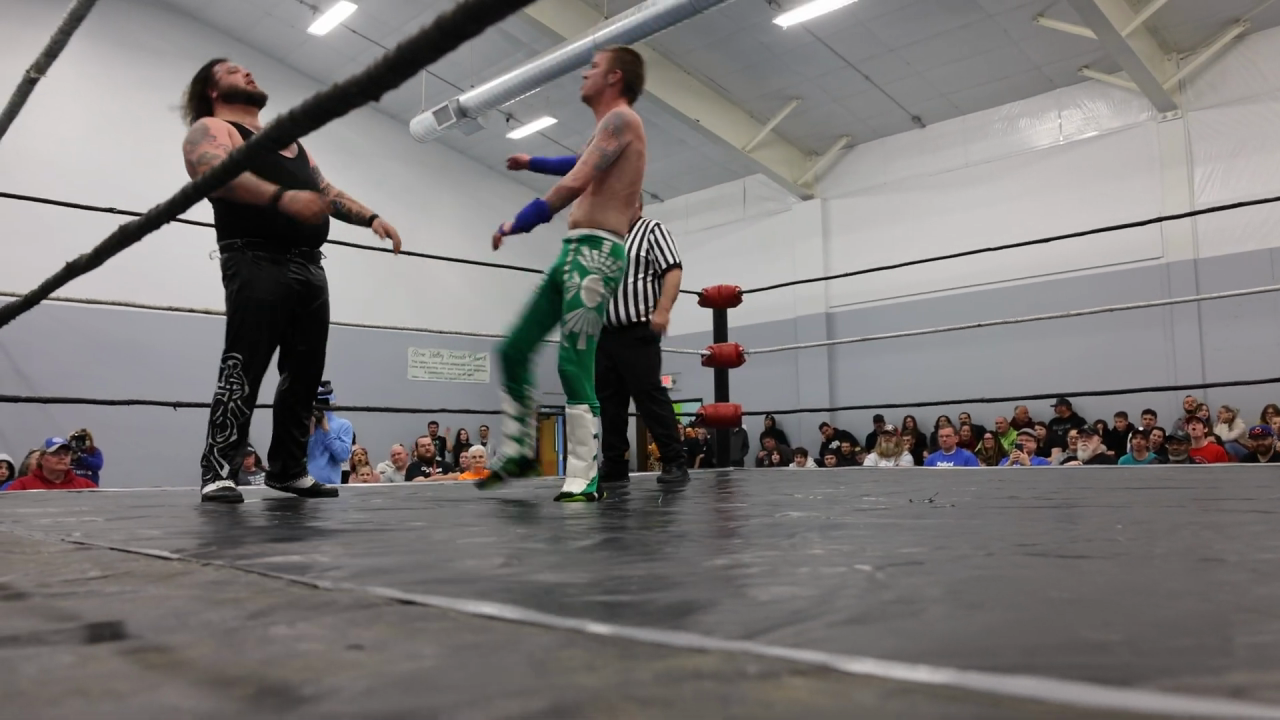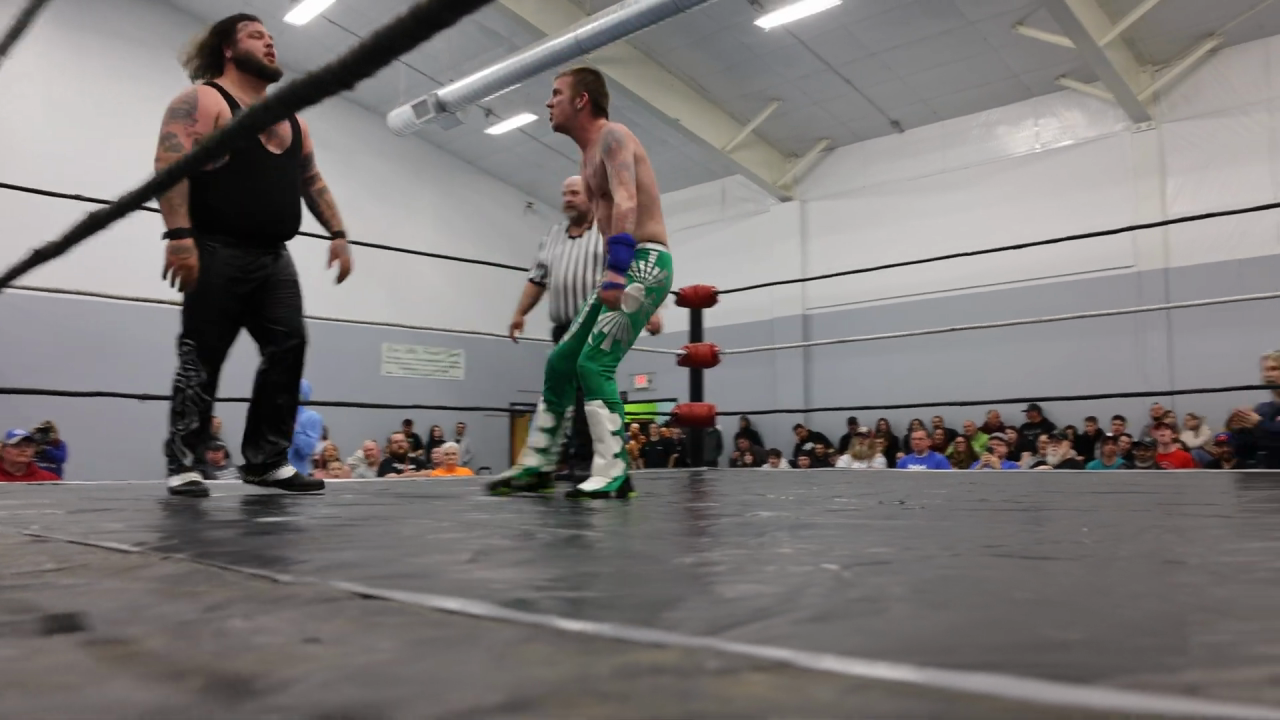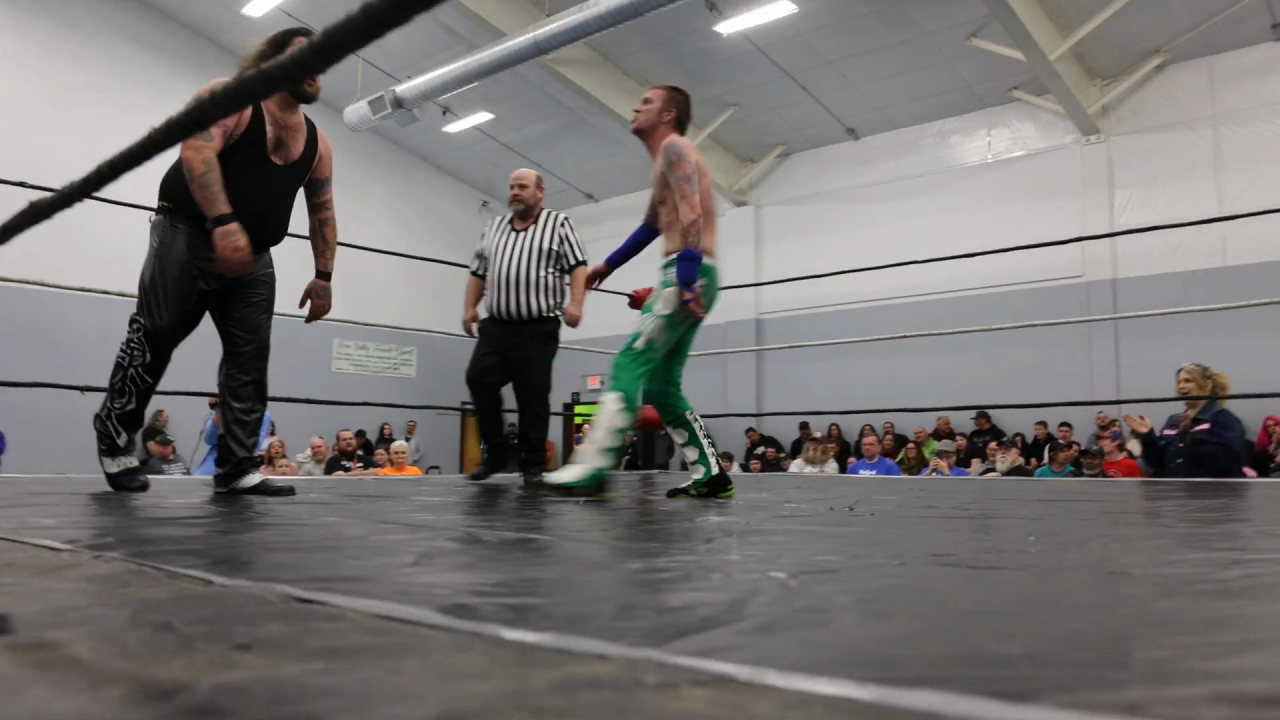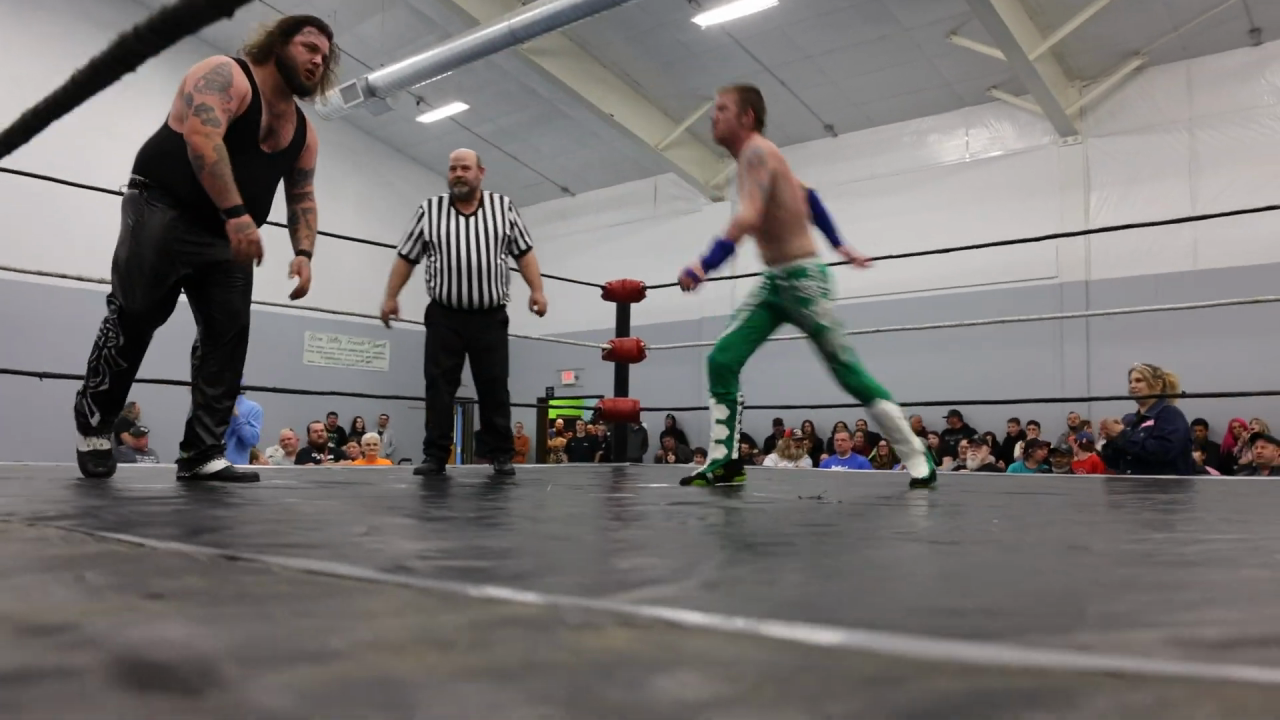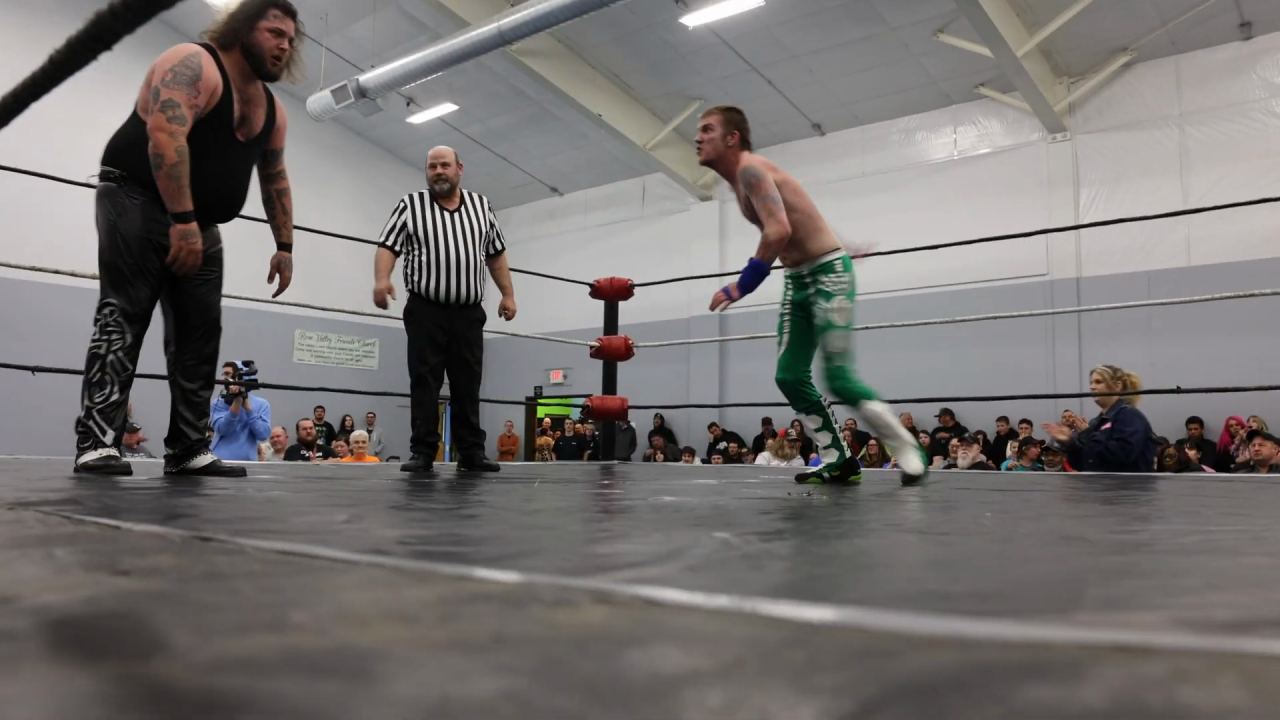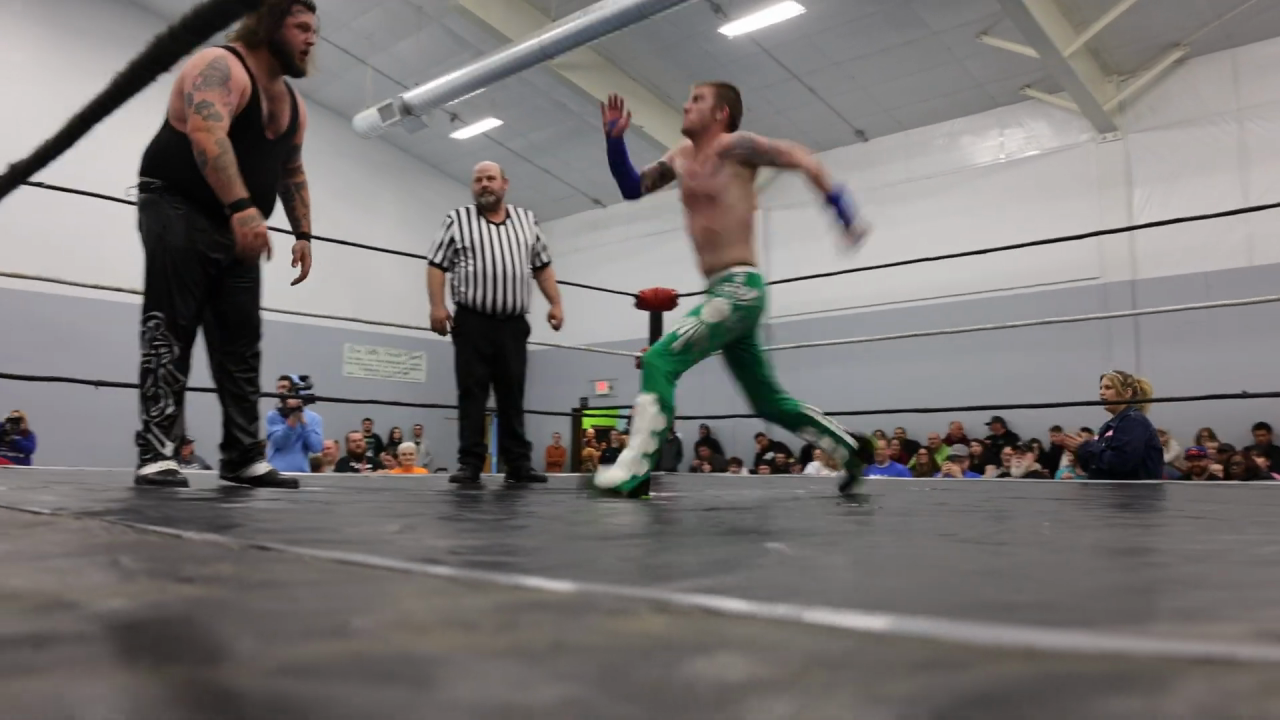
dt=0.4s
person 1, frame 1
left shoulder: (287, 138)
right shoulder: (211, 131)
left elbow: (326, 192)
right elbow: (219, 173)
left wrist: (371, 217)
right wrist: (281, 199)
left hip: (308, 265)
right hip: (258, 262)
left knee: (305, 372)
right knee: (244, 366)
left ankle: (288, 469)
right ankle: (217, 474)
person 1, frame 2
left shoulder: (290, 118)
right shoulder: (203, 103)
left elbow: (312, 181)
right elbow: (172, 165)
left wrist: (337, 234)
right wrist: (179, 235)
left hip: (273, 256)
right hip: (217, 252)
left knee: (288, 352)
right knee: (203, 357)
left ankle: (267, 460)
right ankle: (184, 466)
person 1, frame 3
left shoulder: (315, 141)
left elbow: (322, 210)
right elbow: (197, 151)
left wrist: (323, 276)
right wrist: (224, 223)
left hip: (252, 255)
right hip: (188, 234)
left knee: (249, 358)
right knee: (155, 333)
left ankle: (238, 468)
right ankle: (114, 443)
person 1, frame 4
left shoulder: (302, 131)
right shoulder: (225, 76)
left elbow: (302, 199)
right elbow: (201, 137)
left wrist: (303, 254)
right wrist: (237, 214)
left hip: (227, 232)
right hip: (161, 208)
left knee: (228, 336)
right knee: (134, 315)
left ankle: (203, 453)
right ankle: (94, 425)
person 1, frame 5
left shoulder: (271, 110)
right shoulder: (193, 65)
left elbow: (275, 180)
right elbow: (165, 135)
left wrist: (284, 244)
right wrist: (182, 220)
left hip: (198, 224)
right hip: (136, 200)
left knee: (199, 332)
right knee: (126, 312)
left ankle: (188, 448)
right ankle: (97, 441)
person 1, frame 6
left shoulder: (293, 104)
right shoulder: (221, 66)
left elbow: (292, 173)
right elbow: (206, 134)
left wrist: (303, 234)
right wrist: (241, 209)
left hip: (235, 226)
right hip: (178, 210)
left knee: (240, 340)
right knee: (171, 327)
left ankle: (243, 455)
right ankle: (156, 454)
person 2, frame 1
left shoulder: (622, 120)
right shoulder: (607, 125)
left elbow: (573, 183)
left wrist: (517, 223)
right wrist: (532, 162)
left hip: (595, 253)
right hip: (572, 254)
left knee: (574, 366)
right knee: (512, 351)
left ankle: (584, 479)
right ankle: (516, 454)
person 2, frame 2
left shoulder: (616, 136)
right shoulder: (590, 149)
left elbow: (626, 205)
left wrist: (617, 271)
left hip: (644, 264)
right hip: (622, 270)
left knee: (591, 368)
right knee: (559, 364)
left ankle: (611, 475)
right ankle: (534, 466)
person 2, frame 3
left shoulder: (676, 148)
right shoulder: (665, 158)
left elbow: (690, 218)
right elbow: (651, 224)
left wrist: (688, 284)
right wrist: (607, 265)
left hip: (691, 279)
right hip: (682, 282)
left knee: (629, 366)
right knee: (662, 387)
left ankle: (591, 466)
right ankle: (710, 472)
person 2, frame 4
left shoulder: (756, 153)
right shoulder: (756, 156)
left elbow: (748, 218)
right elbow: (804, 195)
left wrist: (703, 264)
right wrist: (838, 246)
left hip: (805, 279)
right hip: (774, 282)
left knee: (849, 374)
right knee: (723, 360)
left ankle: (916, 457)
right ankle: (723, 460)
person 2, frame 5
left shoulder: (750, 168)
right shoulder: (741, 179)
left elbow: (779, 230)
left wrist: (739, 286)
right wrist: (838, 240)
left hip: (829, 276)
right hip: (799, 280)
left knee: (838, 378)
right knee: (789, 376)
left ankle: (907, 451)
right ankle: (837, 457)
person 2, frame 6
left shoulder: (736, 148)
right shoulder: (683, 157)
left elbow: (807, 162)
right elbow: (631, 187)
left wrist: (845, 214)
right wrist: (615, 137)
left hip: (739, 289)
right hip: (721, 294)
left knee: (659, 361)
right knee: (770, 403)
left ankle: (633, 470)
right ankle: (844, 447)
person 3, frame 1
left shoulder: (652, 230)
left elbow: (673, 272)
left wrist: (662, 311)
left hip: (638, 332)
right hip: (607, 334)
left knee: (649, 395)
right knee: (608, 400)
left ankle: (674, 463)
right ankle: (614, 465)
person 3, frame 2
right shoulder: (553, 236)
right elbow: (537, 280)
right wrist: (519, 313)
right hip: (565, 329)
right knee: (574, 392)
left ankle: (582, 459)
right ankle: (578, 458)
person 3, frame 3
left shoulder: (558, 224)
right shoulder: (494, 227)
left elbow: (578, 267)
right elbow: (478, 273)
left wrist: (575, 302)
right wrist: (470, 307)
left hip: (538, 328)
right hip: (496, 326)
left knee: (533, 397)
right knee: (479, 380)
left ankle: (533, 466)
right ankle: (495, 454)
person 3, frame 4
left shoulder: (503, 207)
right shoulder: (429, 210)
left elbow: (524, 252)
right elbow: (406, 257)
left wrist: (537, 290)
right wrist: (391, 296)
left hip: (490, 316)
right hip: (444, 316)
left knee: (494, 386)
right knee: (439, 384)
left ankle: (501, 455)
right ankle: (435, 456)
person 3, frame 5
left shoulder: (481, 206)
right shoulder: (410, 205)
left elbow: (496, 255)
right elbow: (387, 246)
left wrist: (508, 294)
right wrist: (382, 279)
left hip: (468, 312)
right hip: (425, 311)
left knee: (468, 383)
right knee: (424, 380)
left ankle: (471, 452)
right ankle: (422, 452)
person 3, frame 6
left shoulder: (527, 220)
right shoulder: (457, 219)
left elbow: (542, 267)
right elbow: (437, 265)
left wrist: (555, 303)
right wrist: (437, 305)
left hip: (513, 324)
right hip: (472, 322)
left knee: (512, 393)
right knee: (472, 391)
left ankle: (519, 463)
right ankle: (470, 463)
